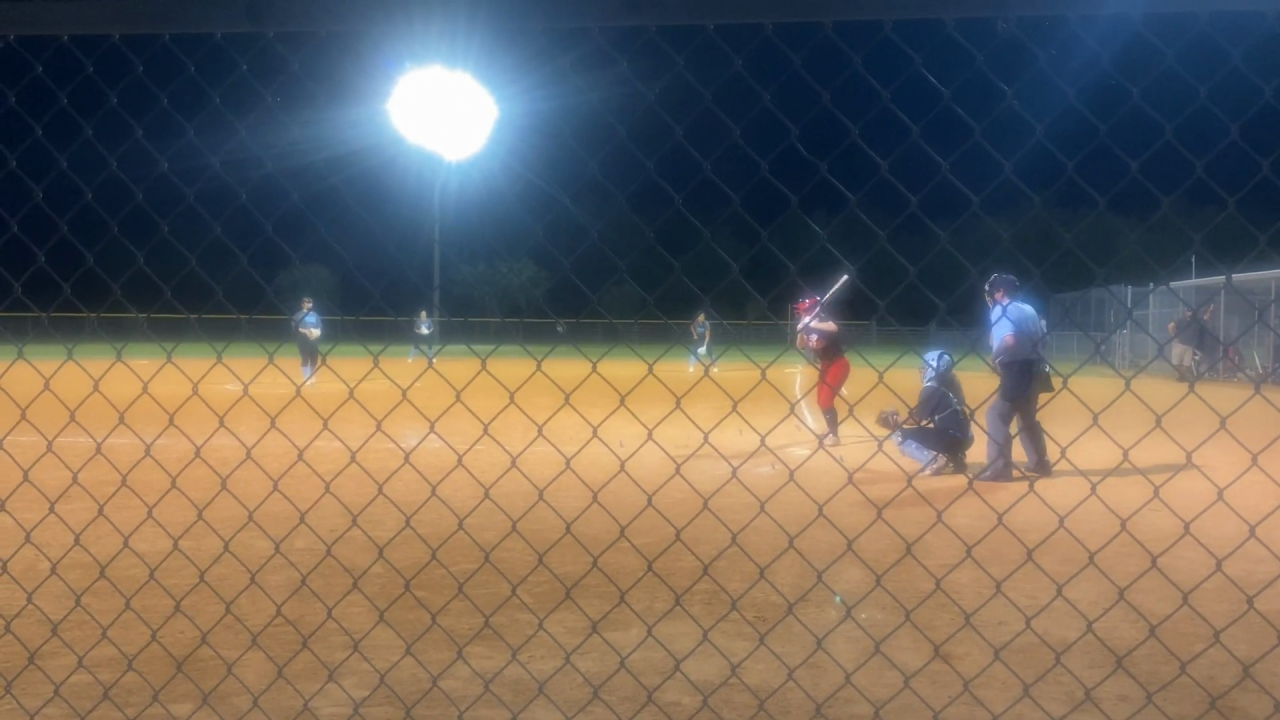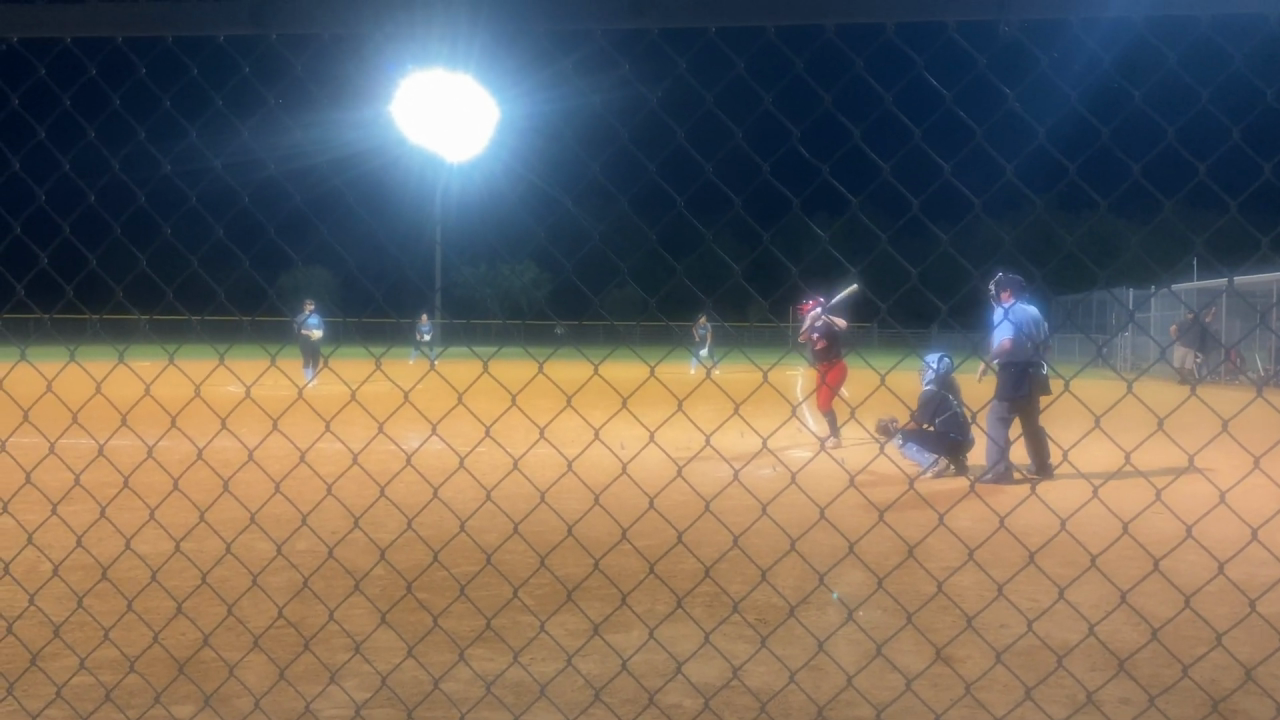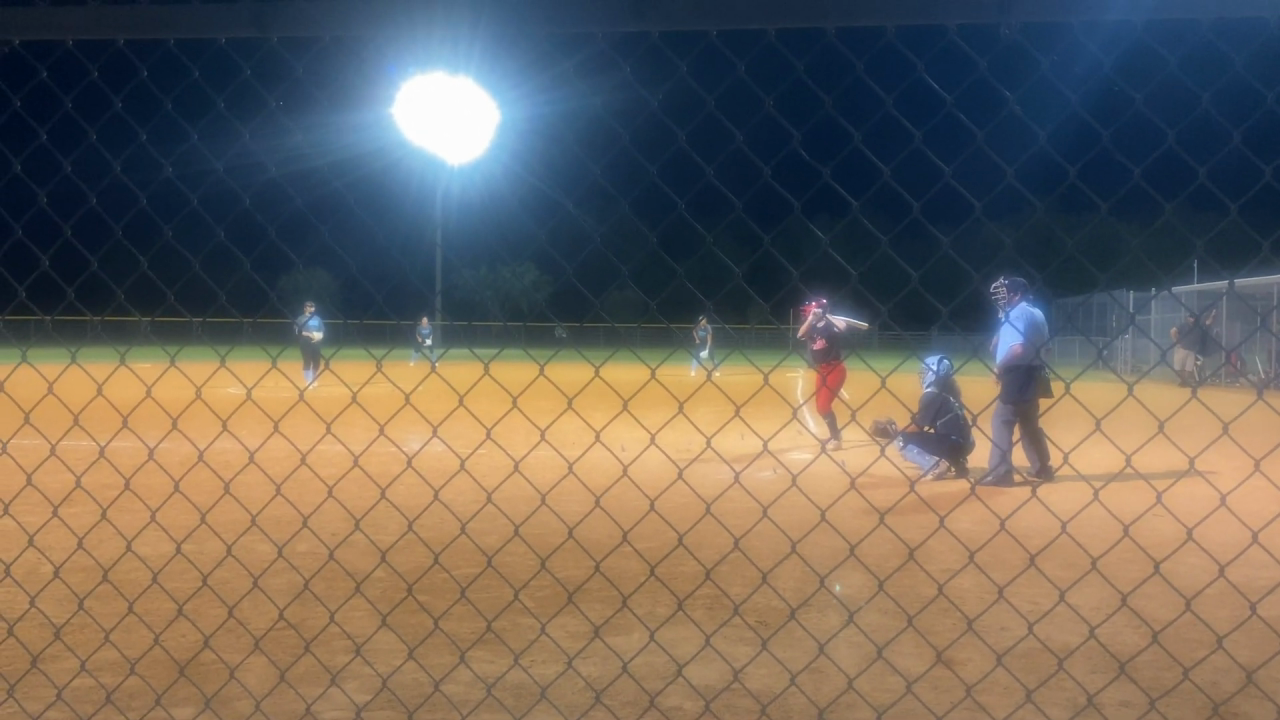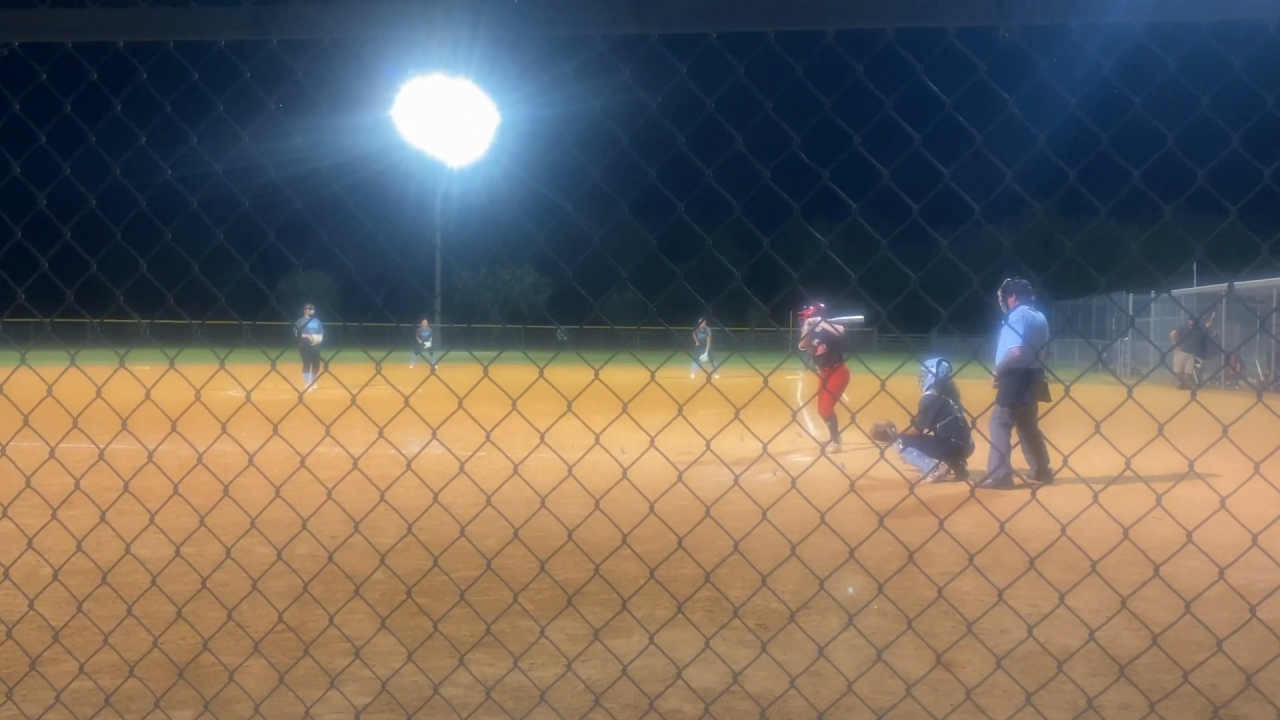
dt=0.4s
person 1, frame 1
left shoulder: (1002, 310)
right shoulder: (1029, 310)
left elbow: (1009, 341)
right elbow: (1041, 341)
left wrist: (994, 358)
left hip: (1016, 371)
right hip: (1033, 370)
left knee: (997, 416)
right knee: (1027, 418)
left ankle: (999, 467)
right ankle: (1039, 463)
person 1, frame 2
left shoulder: (1004, 311)
right shoulder: (1035, 312)
left elbow: (1006, 344)
right elbow: (1045, 344)
left wrist: (986, 362)
left hip: (1014, 374)
right hip: (1034, 373)
left knee: (997, 419)
right knee: (1031, 421)
left ankle: (999, 470)
right ankle: (1042, 466)
person 1, frame 3
left shoulder: (1016, 314)
right shoulder: (1037, 314)
left elbow: (1017, 349)
right elbow: (1043, 346)
left wrist: (999, 367)
left hip: (1018, 376)
right hip: (1033, 375)
left knee: (1002, 421)
right knee: (1029, 423)
left ankle: (1000, 472)
right ankle: (1042, 468)
person 1, frame 4
left shoulder: (1016, 316)
right shoulder: (1040, 318)
left elbow: (1015, 352)
right elbow: (1043, 351)
left wrist: (998, 370)
left hip: (1016, 379)
right hip: (1033, 378)
left knee: (999, 424)
right knee: (1029, 426)
left ankle: (1000, 475)
right ankle: (1042, 471)
